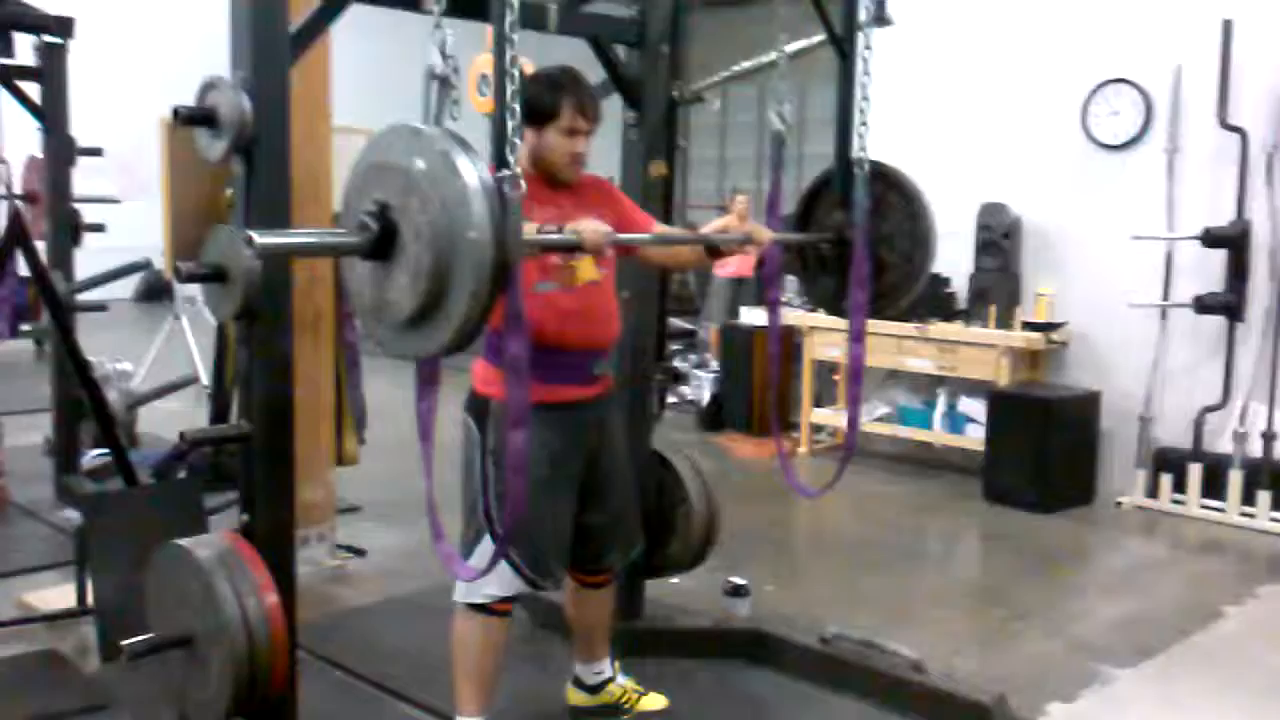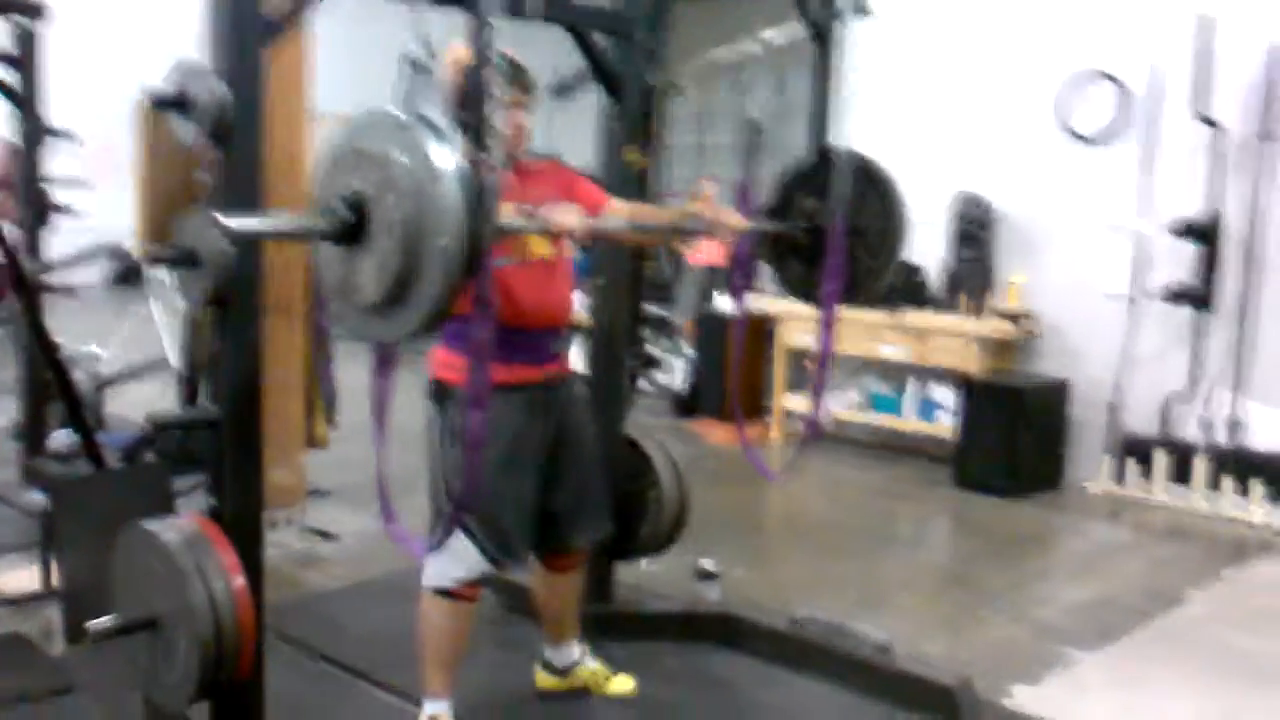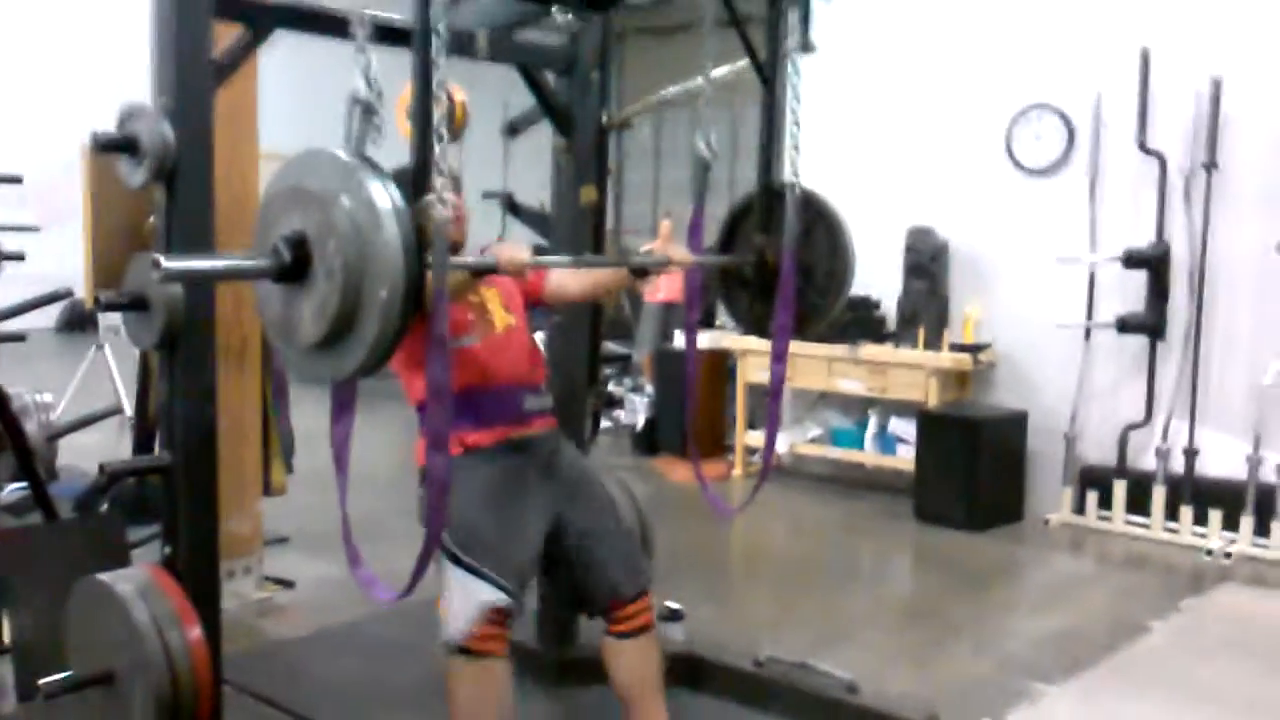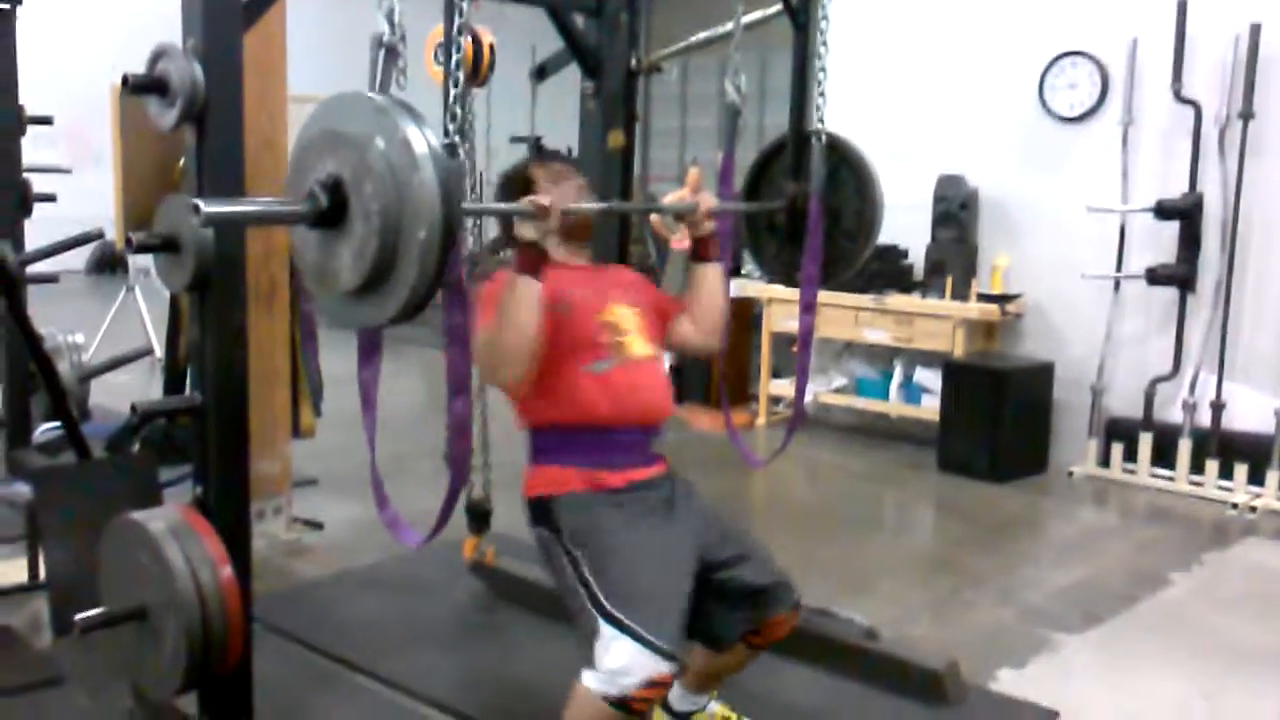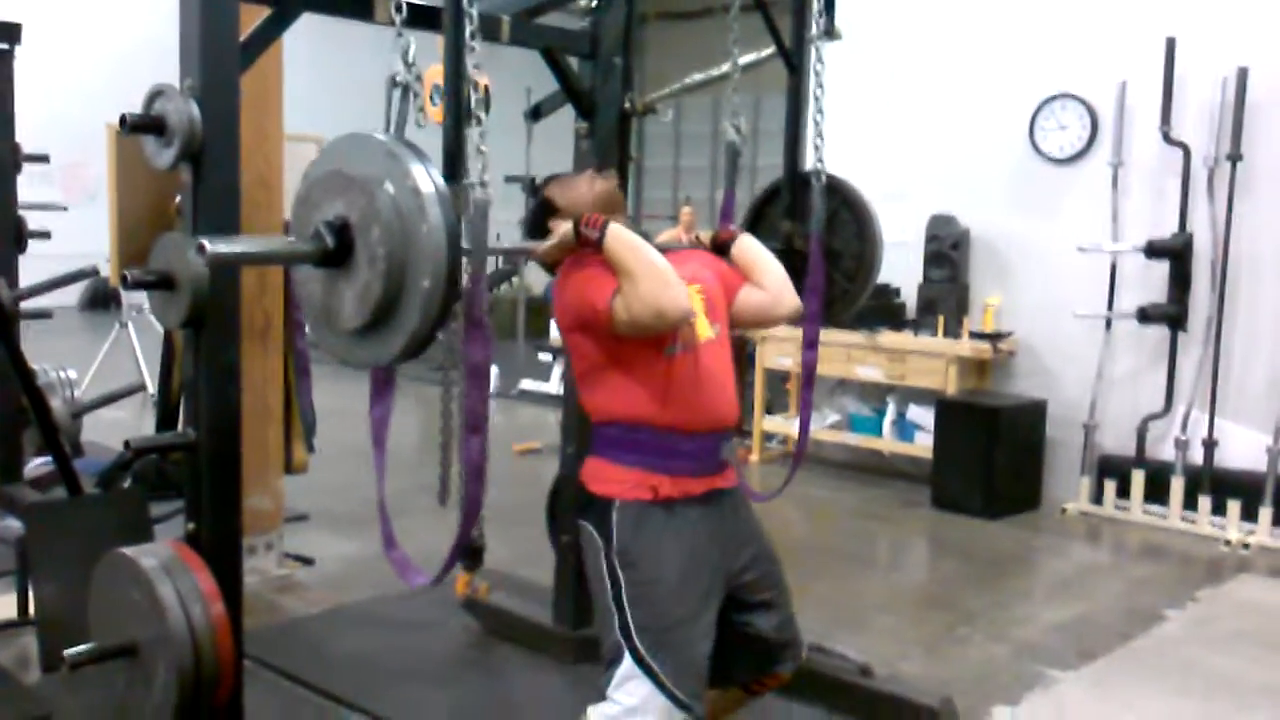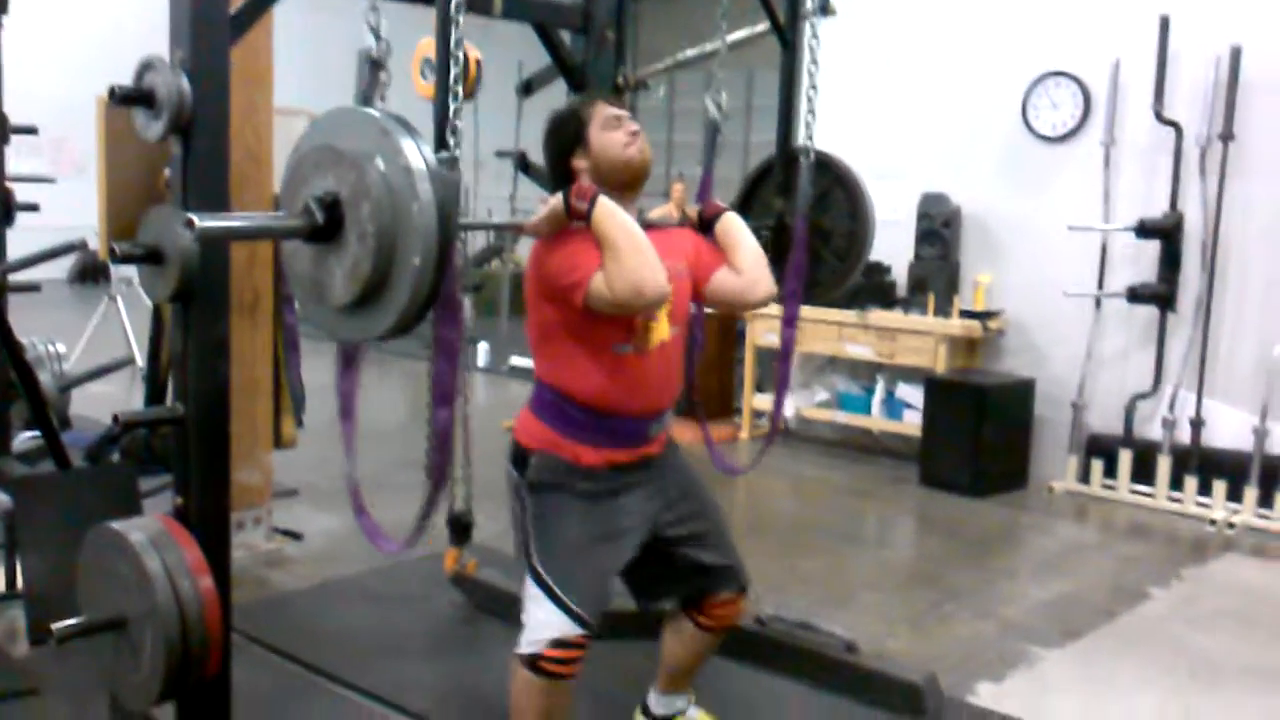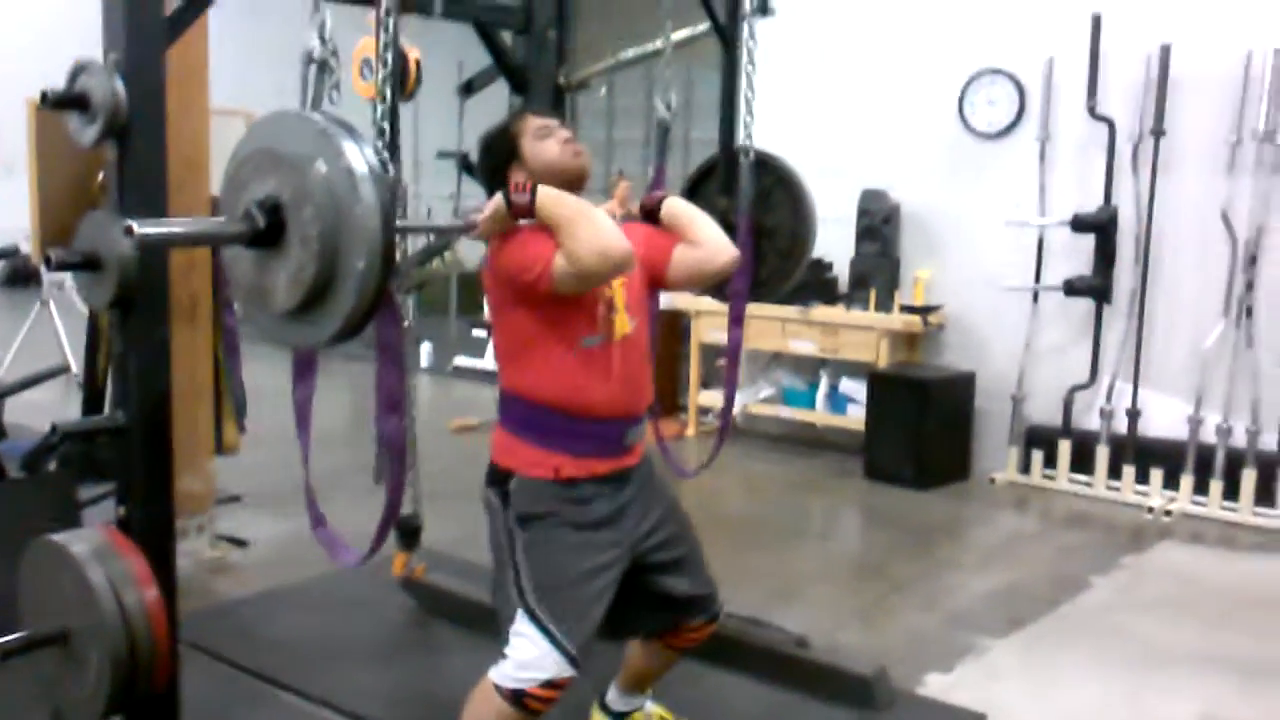
dt=0.7s
person 1, frame 1
left shoulder: (599, 194)
left elbow: (664, 247)
left wrist: (730, 239)
right wrist: (563, 232)
left hip: (593, 400)
left knee: (600, 551)
right knee: (496, 568)
person 1, frame 2
left shoulder: (553, 178)
left elbow: (622, 216)
left wrist: (698, 215)
right wrist: (538, 216)
left hip: (553, 380)
left knee: (568, 534)
right knee: (461, 551)
left ankle: (562, 660)
person 1, frame 3
left shoulder: (505, 271)
left elbow: (576, 285)
right elbow: (421, 295)
right wrist: (487, 264)
left hip: (547, 447)
right hip: (469, 458)
left knee: (628, 592)
right knee: (485, 610)
person 1, frame 4
left shoulder: (623, 282)
right shoulder: (514, 283)
left elbow: (702, 336)
right elbow: (508, 373)
left wrist: (704, 244)
right wrist: (531, 254)
left hip: (658, 484)
right hip: (581, 495)
left knee: (769, 606)
right knee: (640, 662)
person 1, frame 5
left shoulder: (696, 265)
right shoulder: (584, 275)
left elbow: (781, 303)
right elbow: (665, 309)
left wrist: (728, 237)
right wrist: (600, 229)
left hip: (719, 495)
right hip: (637, 506)
left knee: (769, 654)
person 1, frame 6
left shoulder: (676, 242)
right shoulder: (565, 247)
left elbow: (755, 288)
right elbow: (643, 290)
left wrist: (716, 215)
right wrist: (590, 204)
left hip: (650, 458)
right hip: (566, 466)
left knee: (719, 591)
right knee: (559, 633)
person 1, frame 7
left shoulder: (629, 236)
right shoulder: (517, 250)
left elbow: (718, 257)
right elbow: (606, 256)
left wrist: (659, 204)
right wrist: (531, 200)
left hip: (627, 472)
right hip: (544, 484)
left knee: (691, 610)
right knee: (540, 667)
